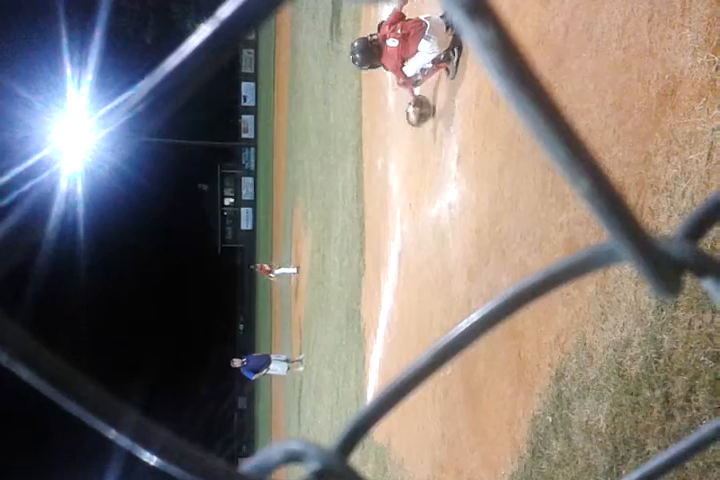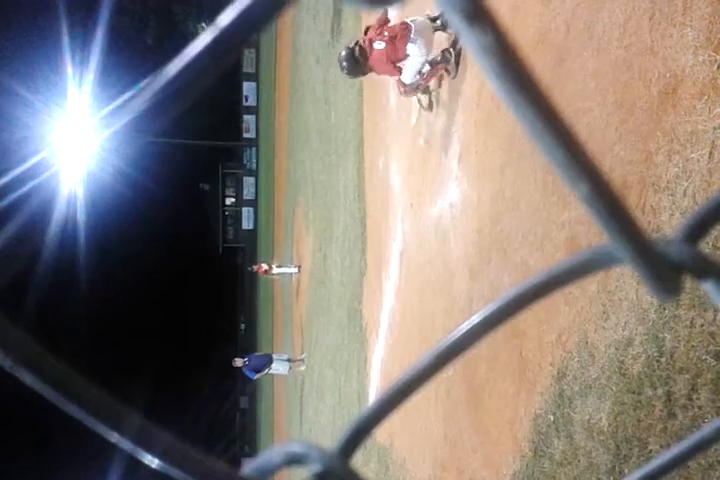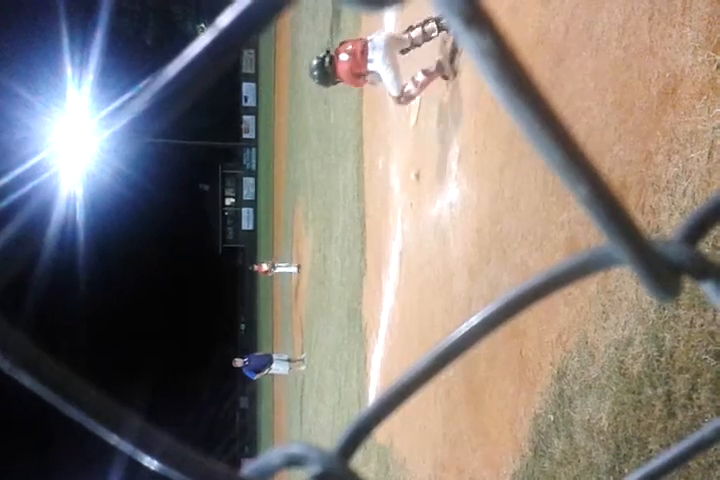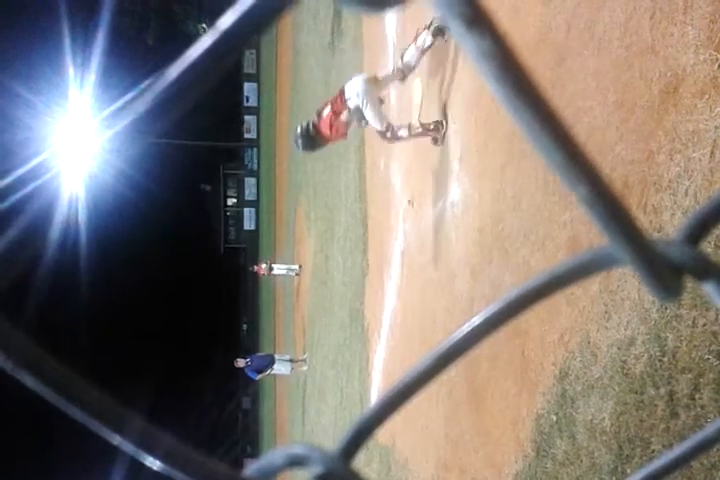
dt=0.3s
person 1, frame 1
left shoulder: (391, 61)
right shoulder: (385, 29)
left elbow: (403, 80)
left hip: (432, 44)
left knee: (410, 77)
left ankle: (447, 59)
right ankle: (446, 22)
person 1, frame 2
left shoulder: (378, 64)
right shoulder: (371, 33)
right elbow: (383, 16)
left hip: (420, 47)
left ankle: (445, 58)
right ankle: (439, 22)
person 1, frame 3
left shoulder: (347, 77)
right shoulder: (342, 49)
left elbow: (372, 79)
left hip: (380, 60)
left knee: (400, 96)
right knee: (410, 39)
left ankle: (439, 67)
right ankle: (437, 25)
person 1, frame 4
left shoulder: (329, 130)
right shoulder: (325, 116)
left elbow: (346, 116)
left hip: (359, 95)
right hip: (360, 84)
left knee: (389, 134)
right knee: (402, 70)
left ankle: (434, 129)
